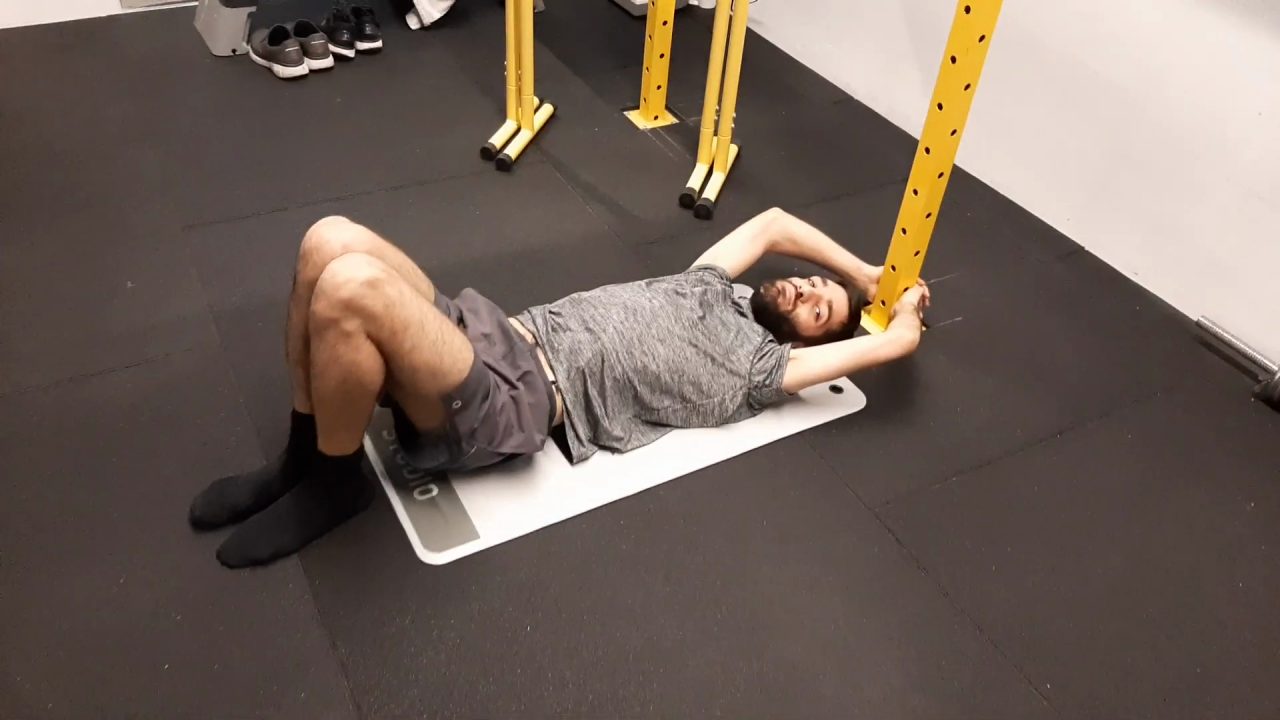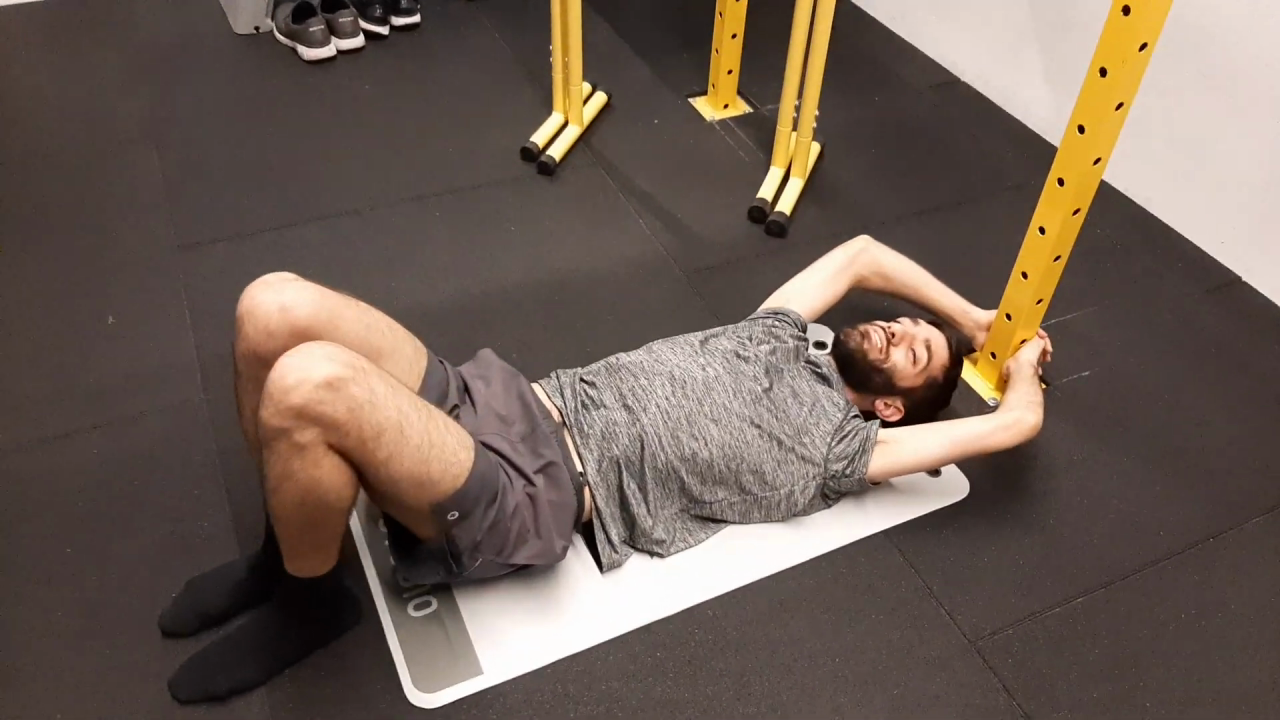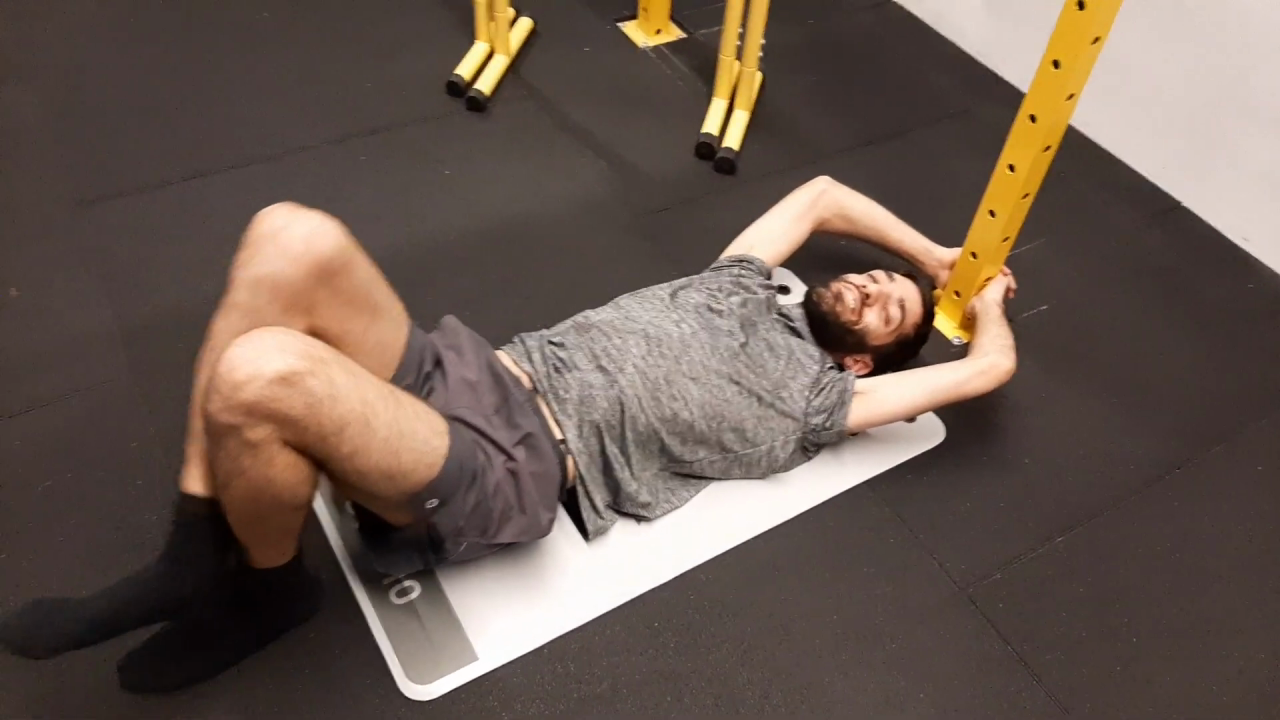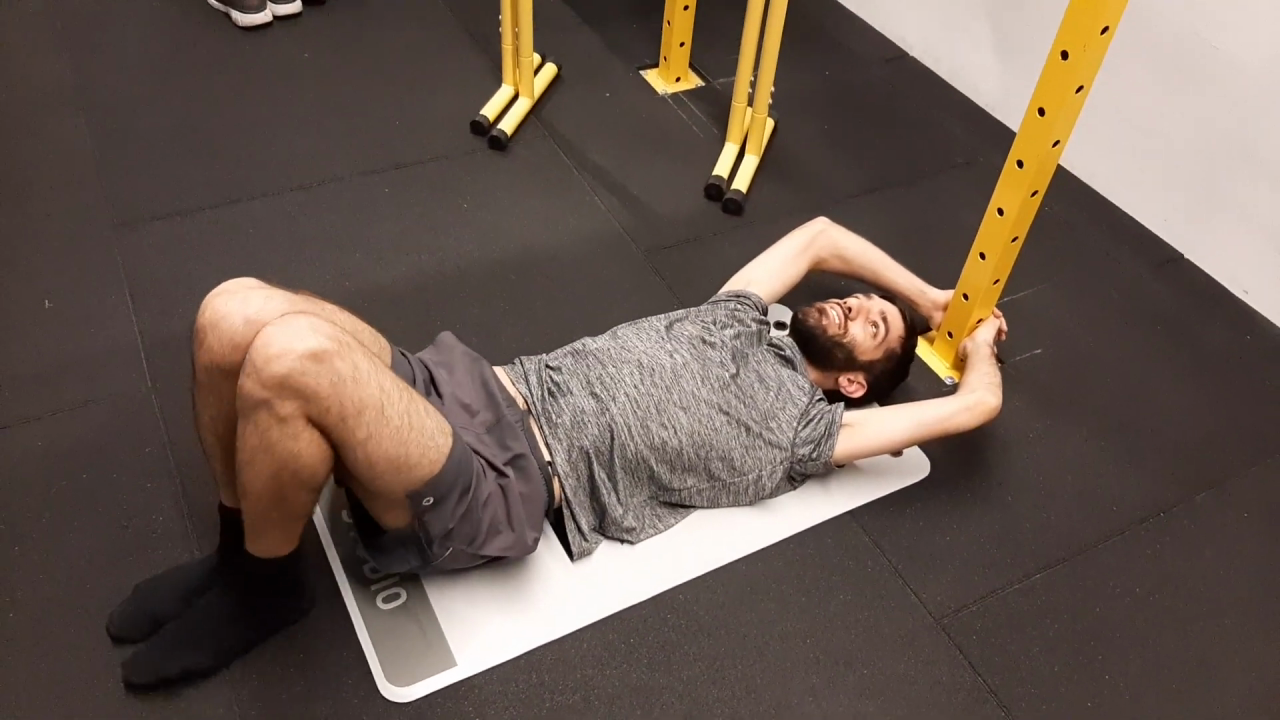
dt=1s
person 1, frame 1
left shoulder: (758, 370)
right shoulder: (711, 289)
left elbow: (896, 341)
right wrist: (868, 274)
left hip: (507, 406)
right hip: (498, 336)
left knee: (351, 286)
left ankle: (333, 482)
right ankle: (303, 455)
person 1, frame 2
left shoulder: (842, 447)
right shoulder: (780, 339)
left elbow: (1014, 421)
right elbow: (862, 252)
right wrist: (977, 316)
left hip: (530, 497)
right hip: (511, 405)
left knee: (310, 385)
right knee: (275, 311)
left ankle: (308, 601)
right ankle: (283, 554)
person 1, frame 3
left shoulder: (819, 401)
right shoulder: (744, 290)
left elbow: (987, 367)
right elbow: (822, 192)
right wrist: (936, 253)
left hip: (506, 474)
right hip: (479, 375)
left knee: (263, 376)
right knee: (295, 241)
left ankle: (268, 590)
right ankle: (194, 560)
person 1, frame 4
left shoulder: (806, 431)
right shoulder: (738, 324)
left elbow: (974, 405)
right elbow: (821, 233)
right wrist: (933, 294)
left hip: (497, 489)
right hip: (473, 392)
left knee: (291, 356)
right knee: (235, 319)
left ankle: (264, 586)
right ankle: (241, 545)
